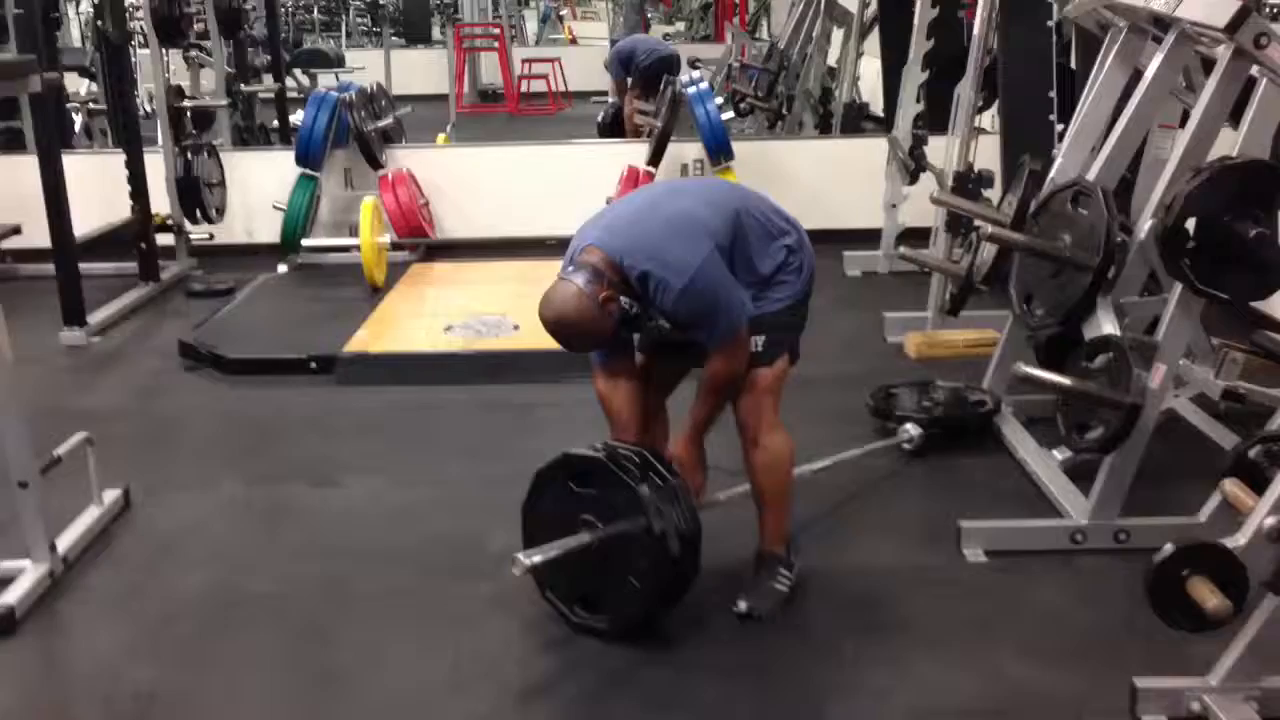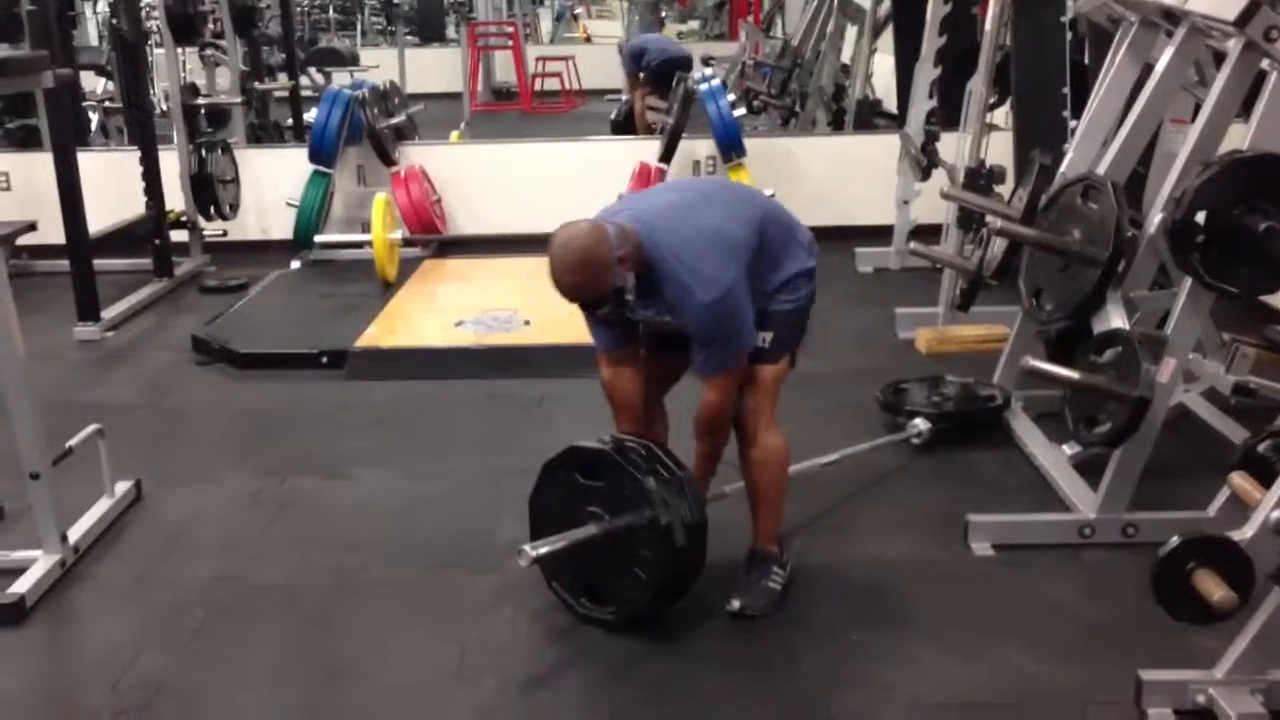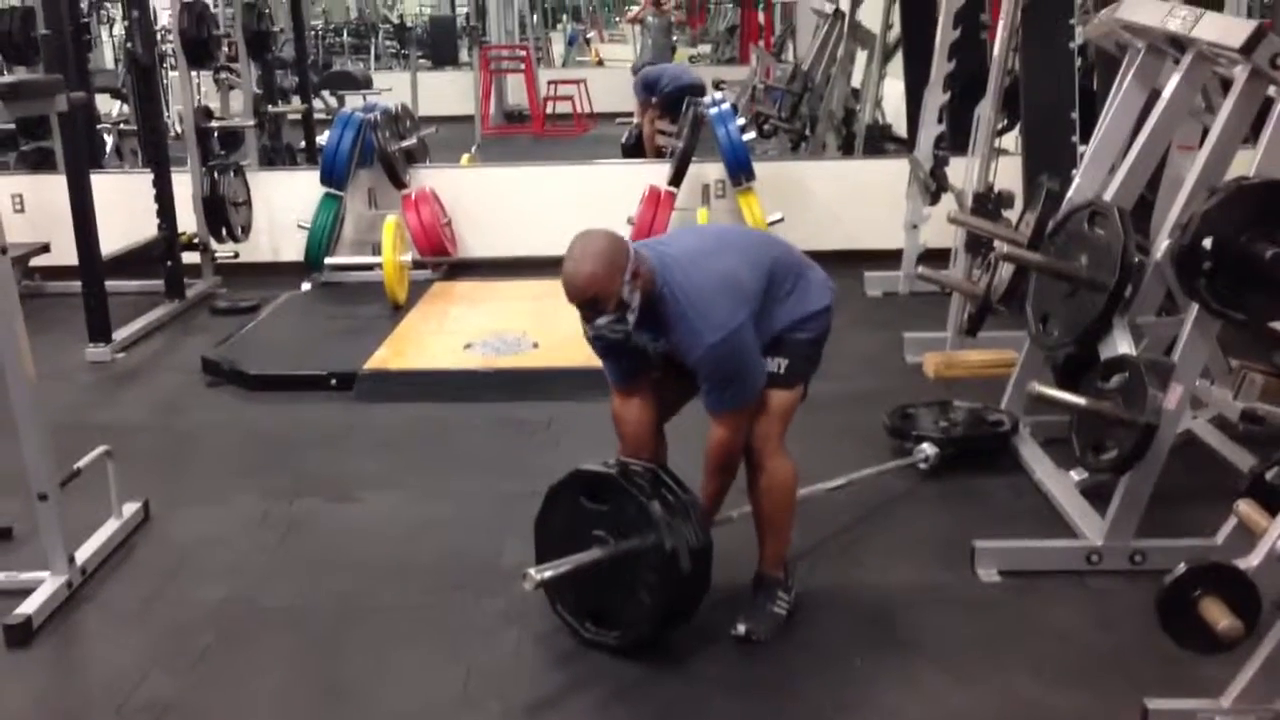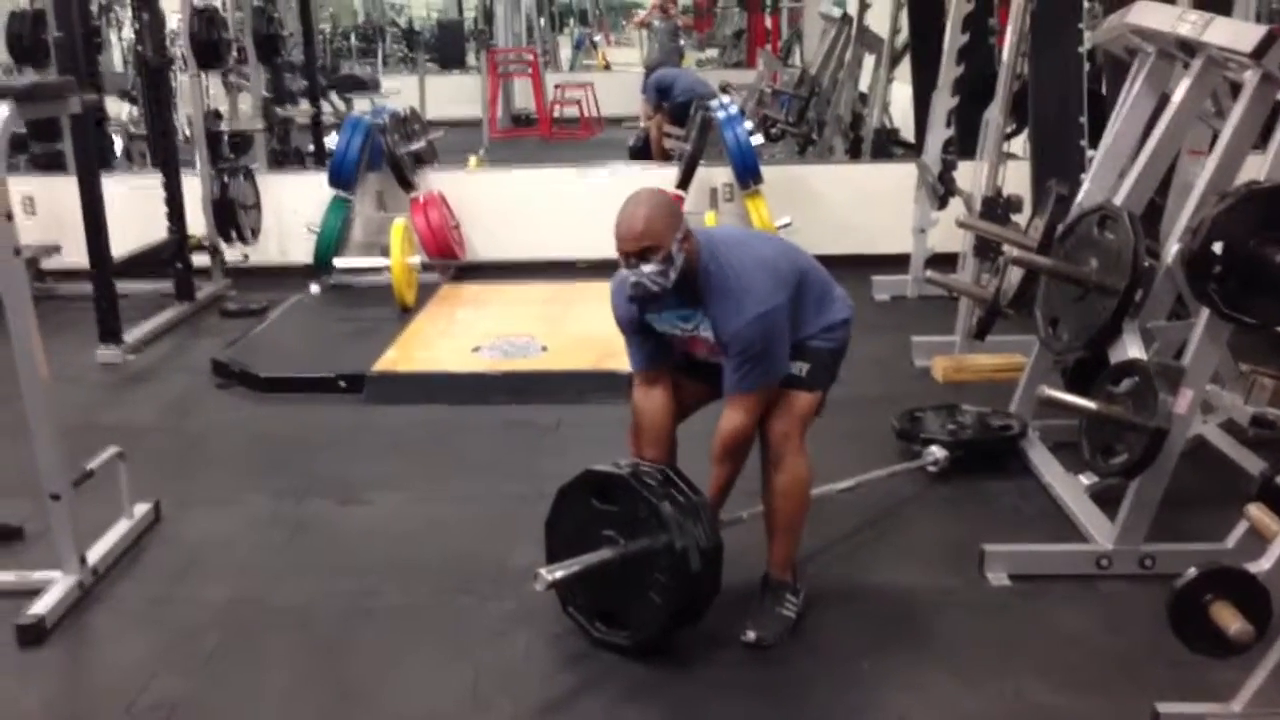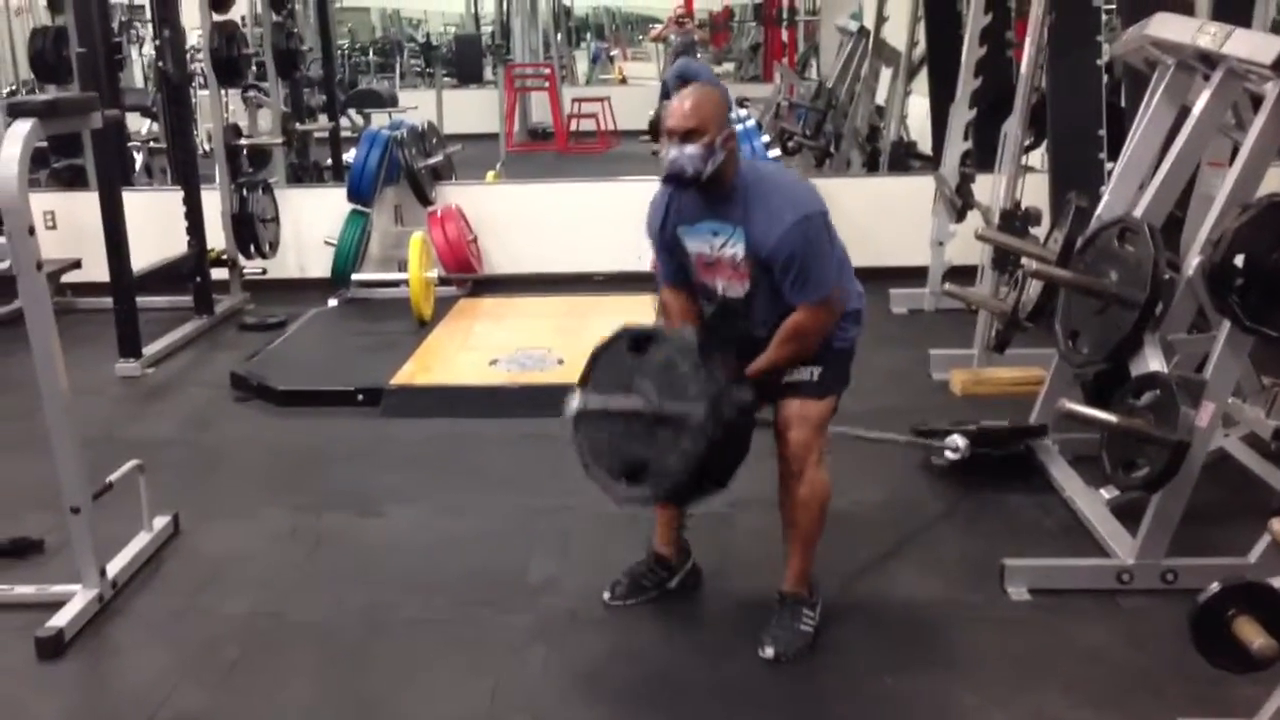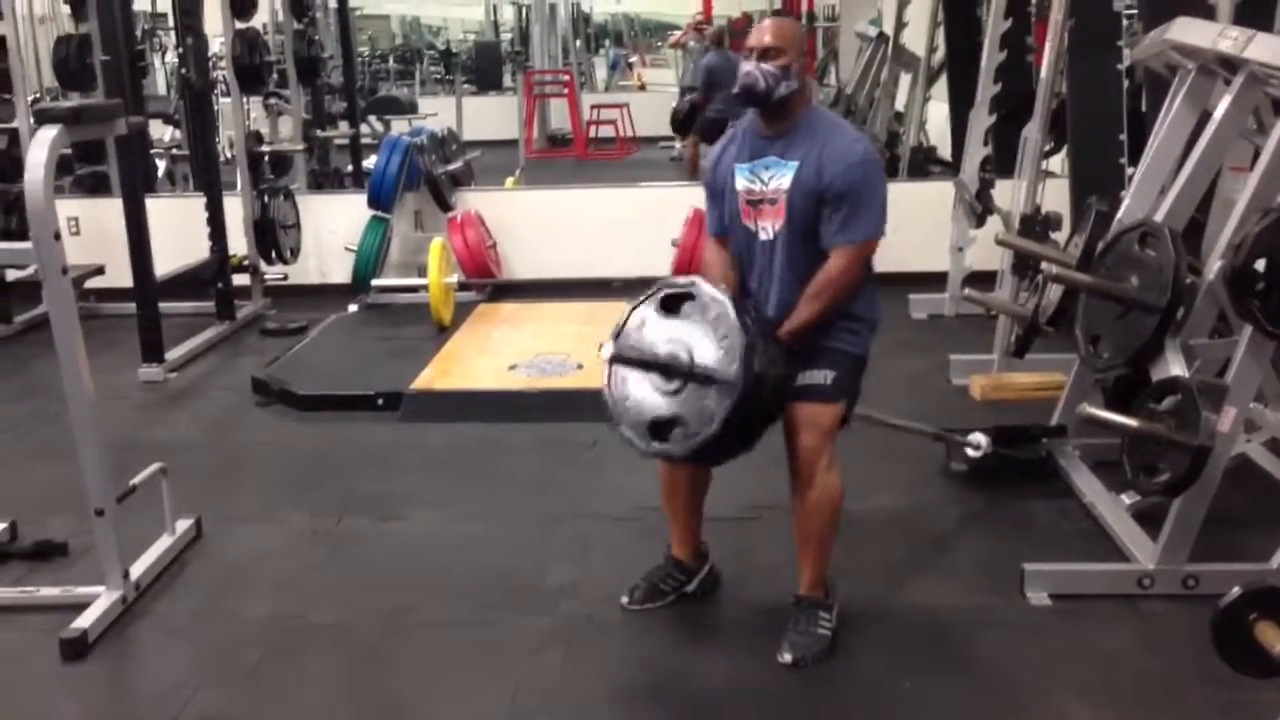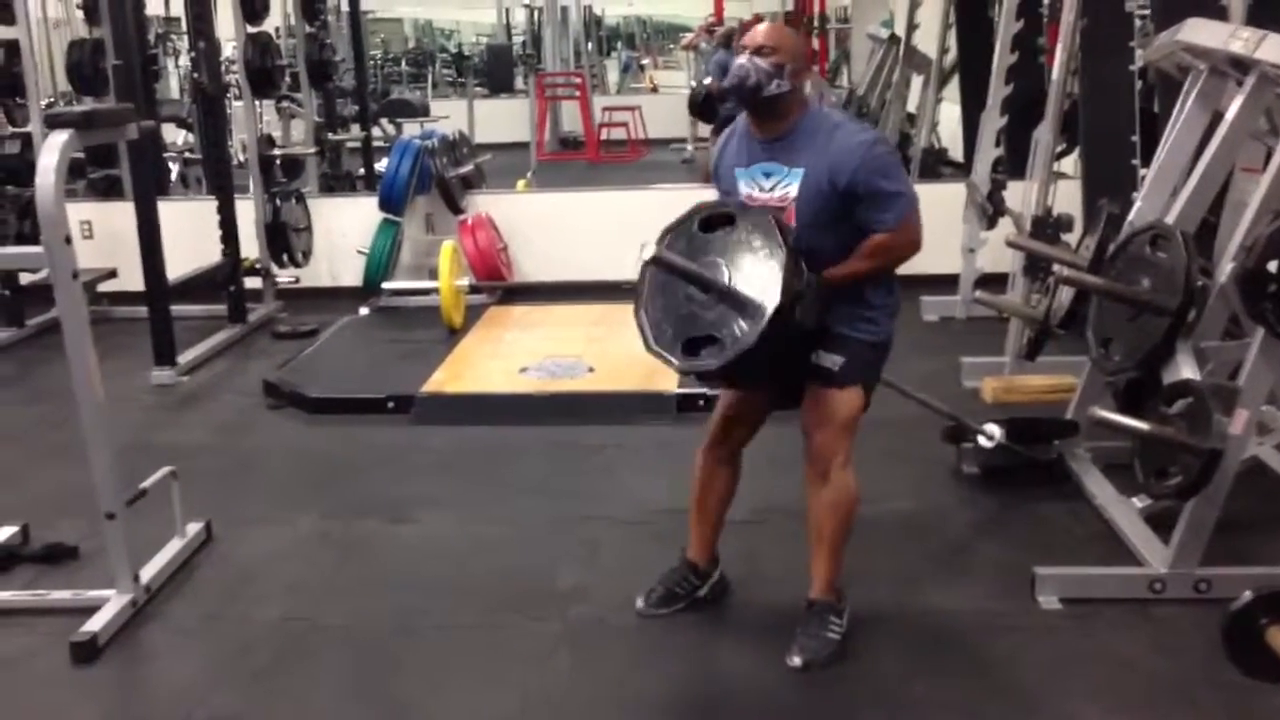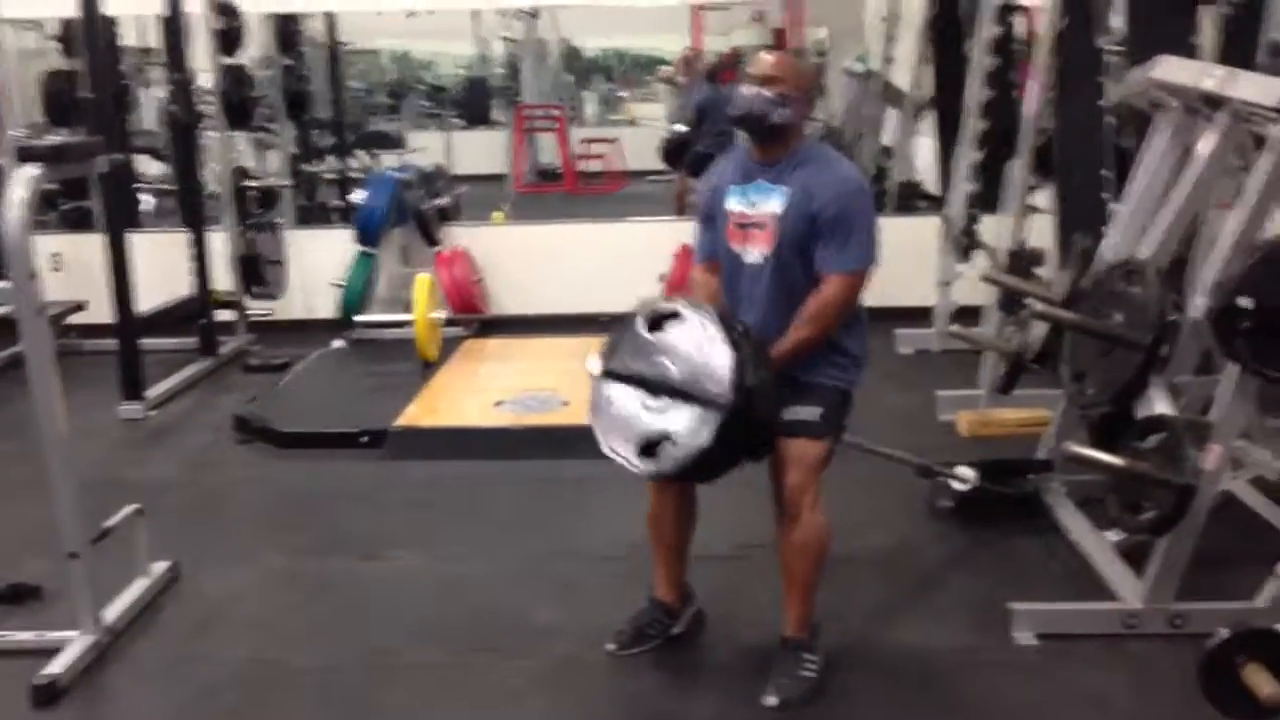
dt=0.7s
person 1, frame 1
left shoulder: (680, 275)
right shoulder: (580, 282)
left elbow: (731, 358)
right elbow: (614, 379)
left wrist: (690, 438)
left hip: (771, 271)
left knee: (755, 416)
right knee: (643, 396)
left ankle: (777, 557)
person 1, frame 2
left shoulder: (703, 283)
right shoulder: (598, 261)
left elbow: (720, 394)
right elbow: (619, 368)
left wrist: (697, 485)
left hip: (777, 276)
left knee: (752, 413)
right knee: (642, 391)
left ankle: (769, 555)
person 1, frame 3
left shoulder: (710, 321)
right shoulder: (606, 305)
left elbow: (728, 431)
right elbow: (631, 400)
left wrist: (700, 519)
left hip: (794, 309)
left knee: (760, 441)
right knee: (639, 422)
left ankle: (775, 580)
person 1, frame 4
left shoulder: (748, 296)
right shoulder: (629, 292)
left elbow: (741, 415)
right elbow: (652, 388)
left wrist: (707, 509)
left hip: (811, 328)
left knee: (780, 436)
right knee: (647, 416)
left ankle: (782, 582)
person 1, frame 5
left shoulder: (785, 210)
right shoulder: (668, 204)
left elbow: (818, 315)
right elbow: (676, 292)
left wrist: (745, 384)
left hip: (813, 328)
right hip: (732, 324)
left knee: (798, 444)
left ankle: (798, 595)
right ankle: (670, 559)
person 1, frame 6
left shoulder: (846, 154)
right shoulder: (728, 151)
left elbow: (848, 264)
right elbow: (718, 247)
left wrist: (780, 338)
left hip: (824, 329)
left knee: (809, 448)
left ankle: (815, 599)
right ankle: (687, 563)
person 1, frame 7
left shoulder: (851, 149)
right shoulder: (729, 147)
left elbow: (904, 237)
left wrist: (818, 282)
left hip: (847, 312)
left knee: (826, 447)
right knee: (721, 431)
left ankle: (825, 603)
right ankle: (700, 569)
person 1, frame 8
left shoulder: (836, 184)
right shoulder: (721, 177)
left elbow: (839, 293)
right elbow: (708, 271)
left wrist: (770, 360)
left hip: (810, 362)
left knee: (795, 486)
left ankle: (800, 640)
right ankle: (672, 604)
